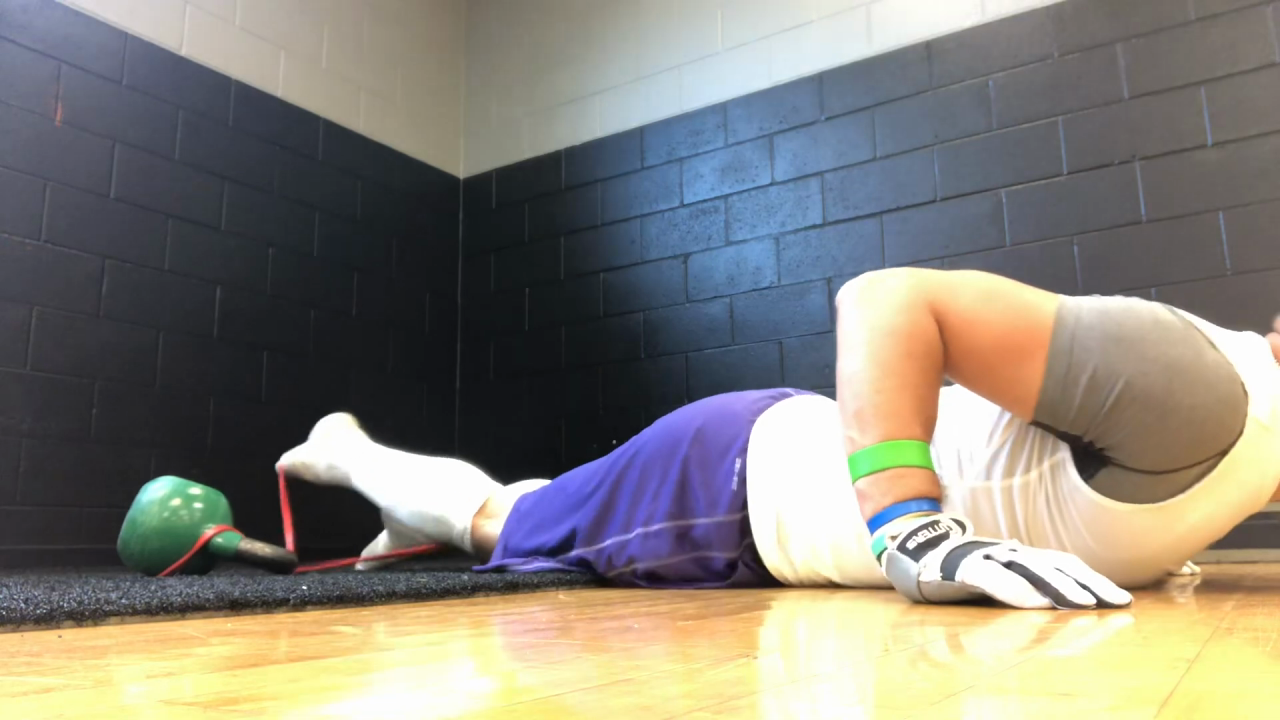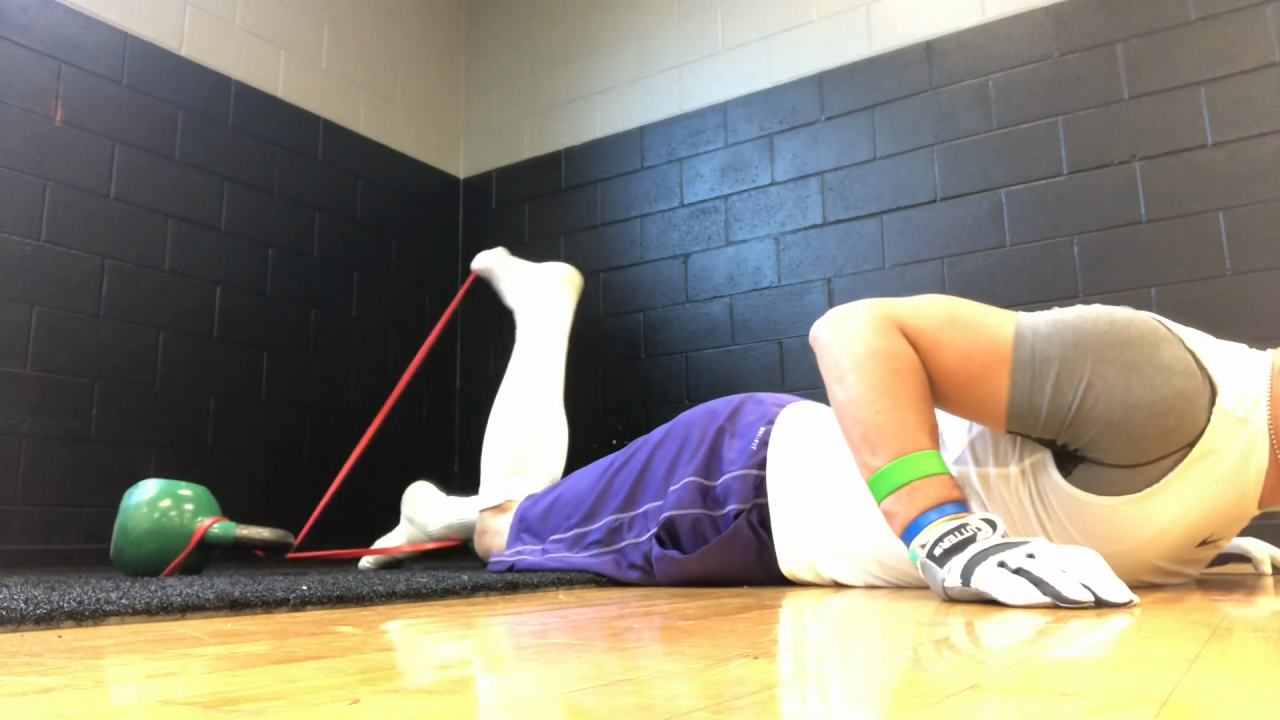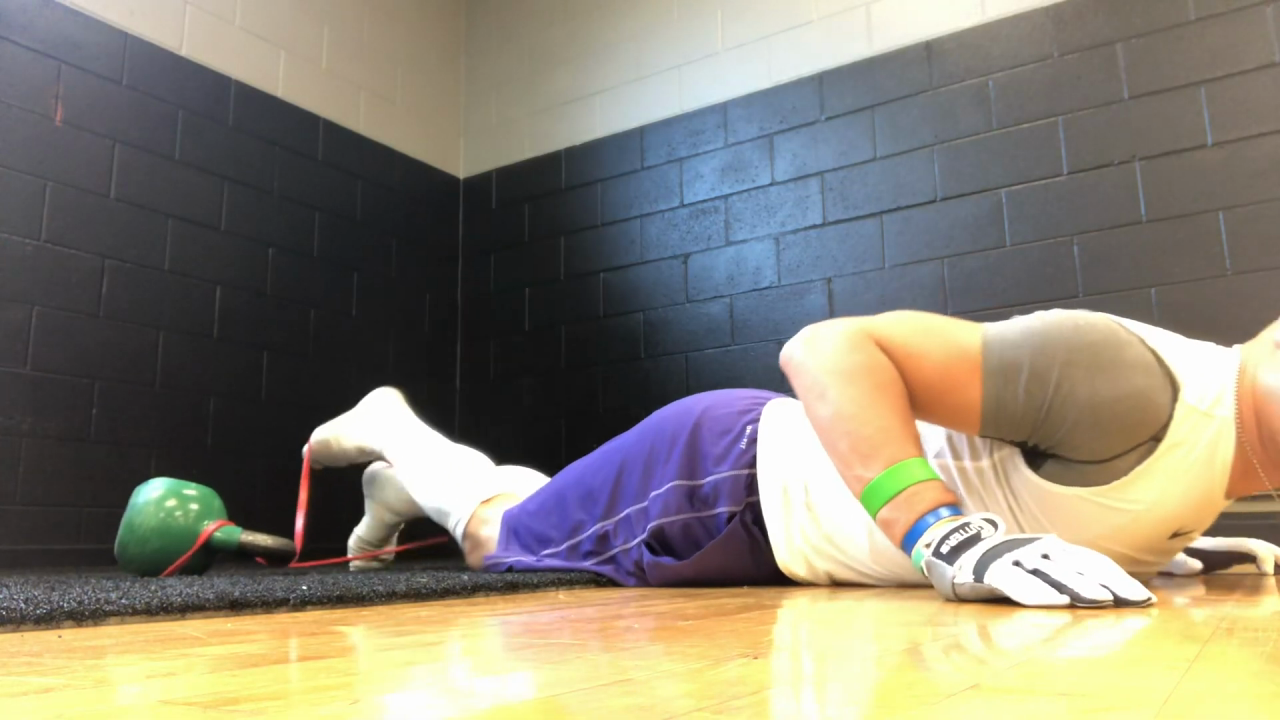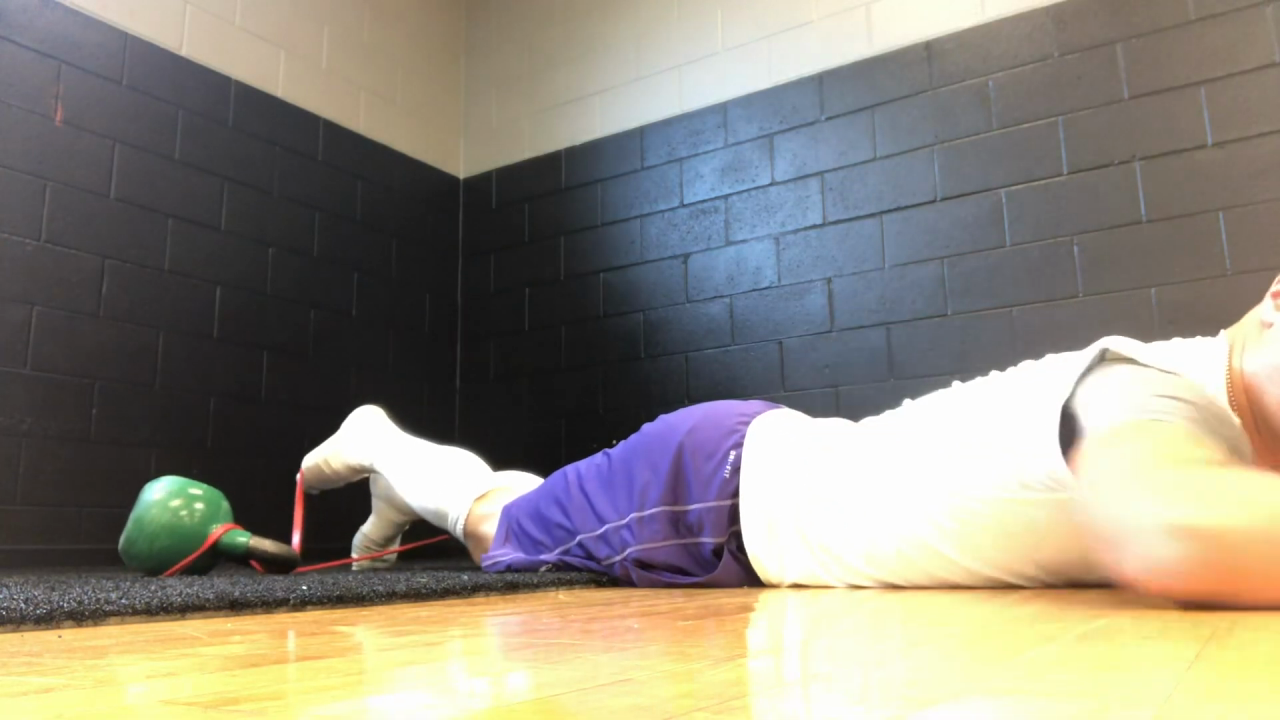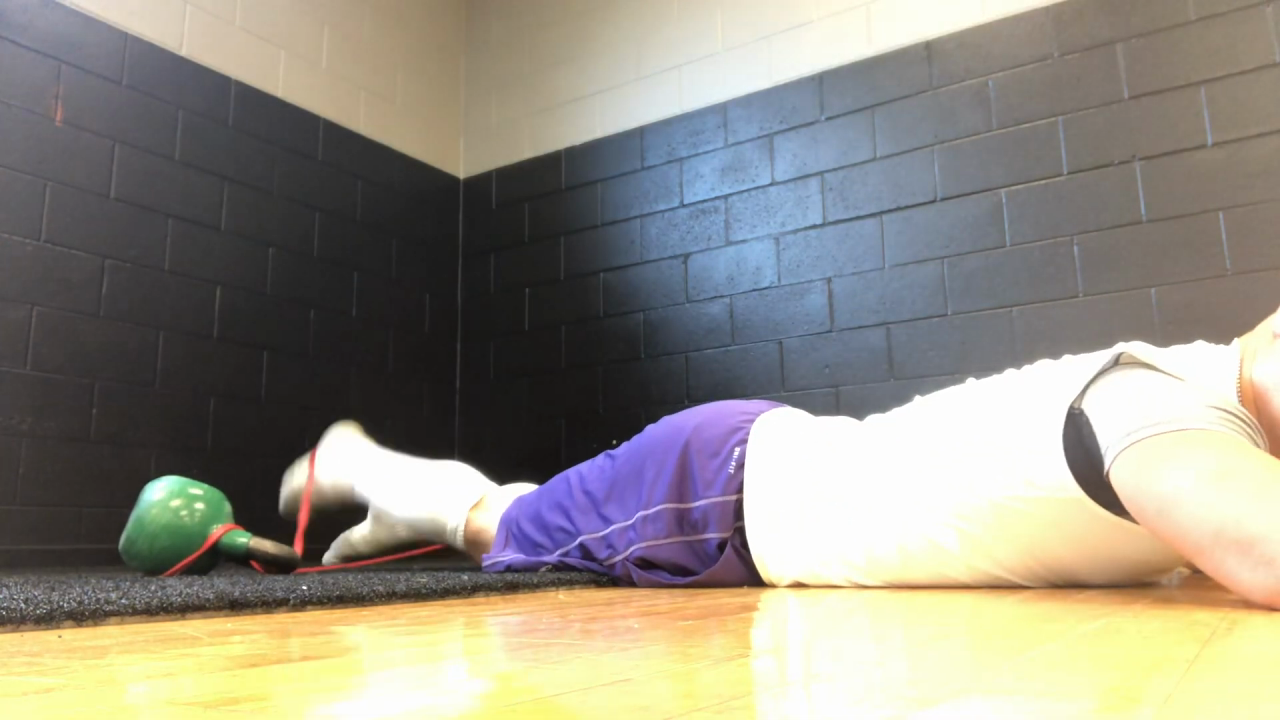
dt=1s
person 1, frame 1
right shoulder: (1192, 391)
right elbow: (888, 299)
left wrist: (1140, 534)
right wrist: (915, 532)
left hip: (785, 466)
right hip: (733, 488)
left knee: (527, 514)
right knee: (499, 529)
left ankle: (418, 510)
right ankle: (360, 457)
person 1, frame 2
right shoulder: (1170, 388)
right elbow: (856, 328)
left wrist: (1189, 535)
right wrist: (950, 537)
left hip: (796, 481)
right hip: (743, 481)
right knee: (508, 530)
left ankle: (437, 511)
right ankle: (548, 301)
person 1, frame 3
right shoulder: (1131, 383)
right elbow: (826, 346)
left wrist: (1155, 544)
right wrist: (947, 541)
left hip: (763, 490)
right hip: (722, 477)
left knee: (531, 515)
right knee: (500, 539)
left ankle: (404, 487)
right ankle: (390, 431)
person 1, frame 4
left shoulder: (1192, 395)
right shoulder: (1165, 395)
right elbow: (1173, 544)
left hip: (770, 469)
right hip: (714, 491)
left knee: (525, 512)
right knee: (502, 529)
left ankle: (402, 486)
right ankle: (380, 442)
person 1, frame 5
right shoulder: (1167, 396)
left hip: (769, 475)
right hip: (716, 490)
left knee: (520, 525)
right knee: (498, 530)
left ankle: (405, 514)
right ankle: (358, 464)
